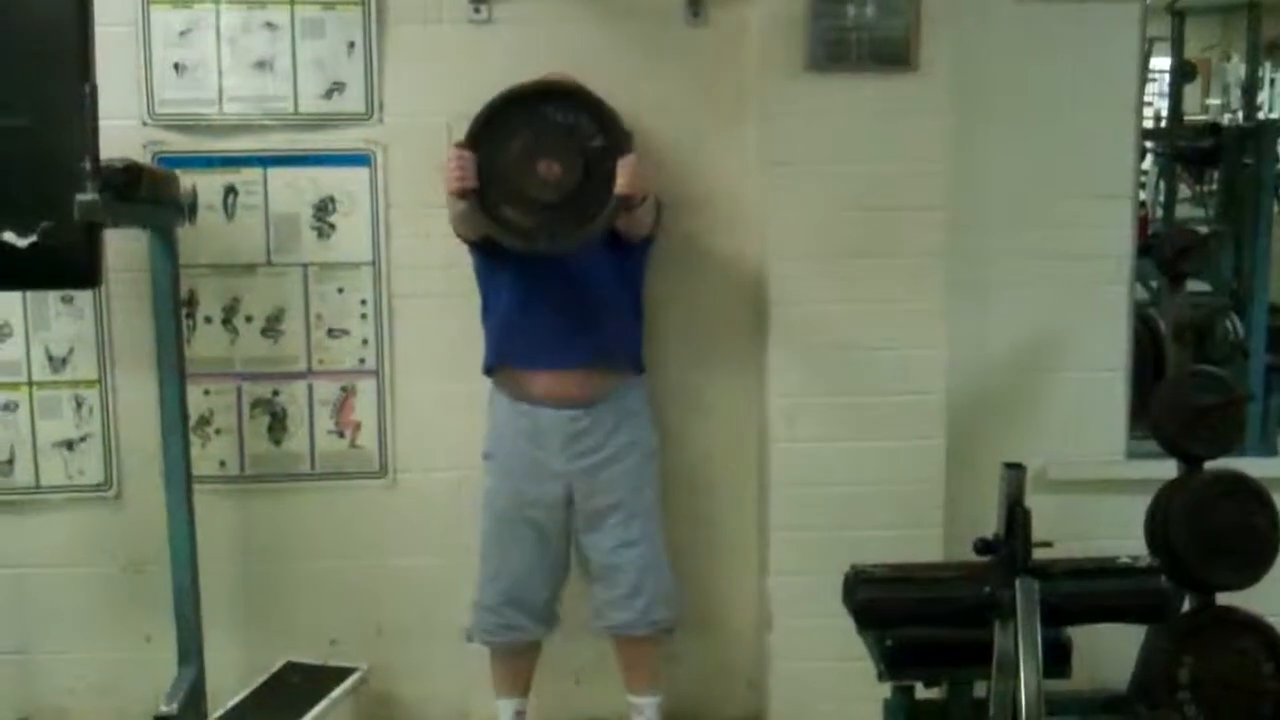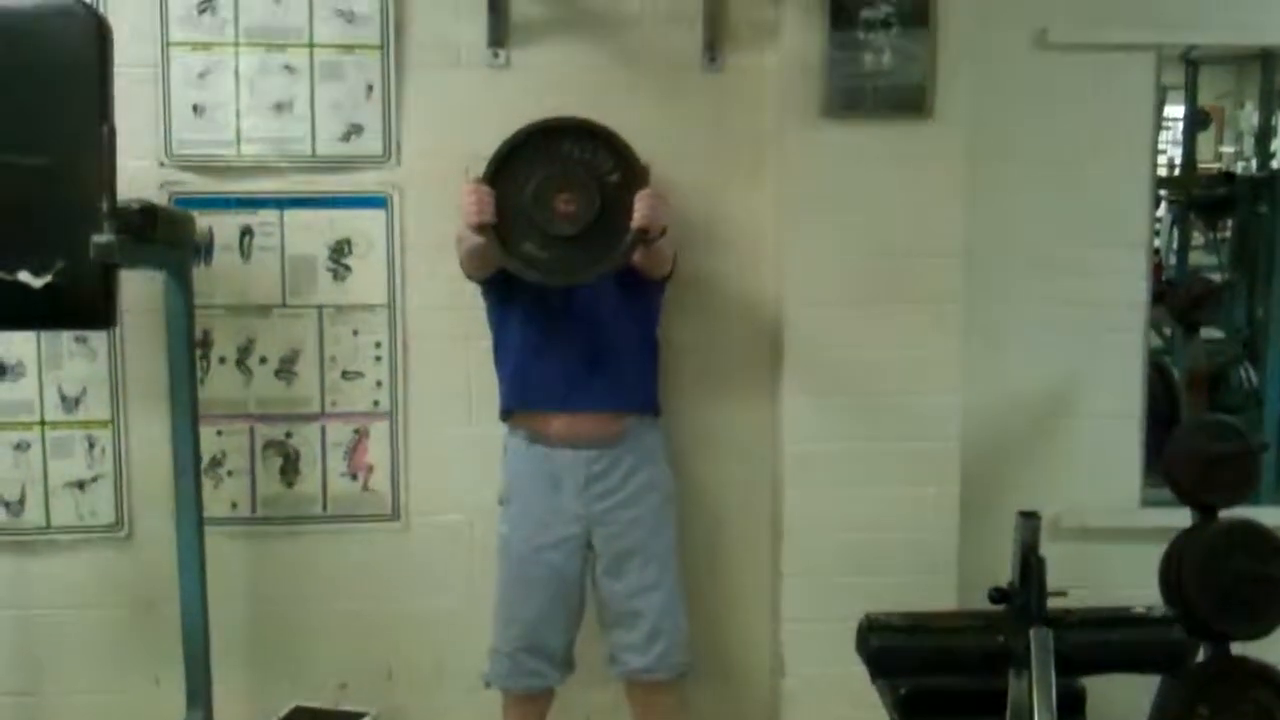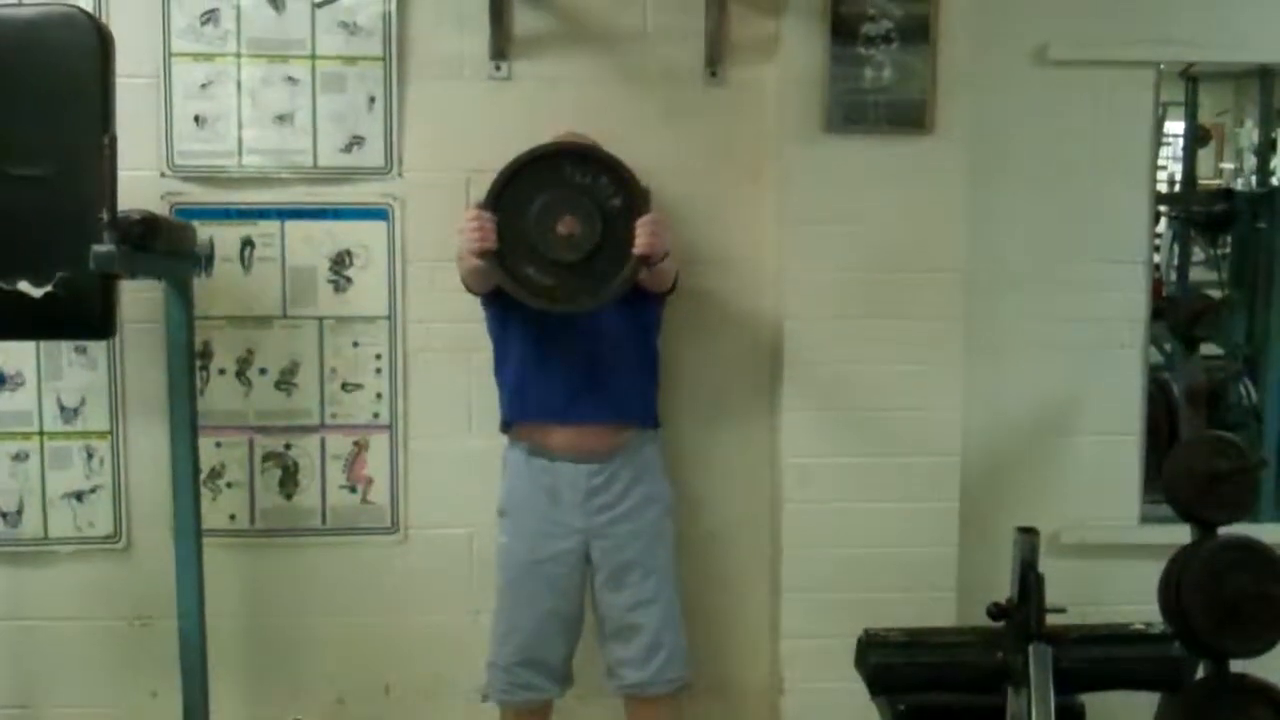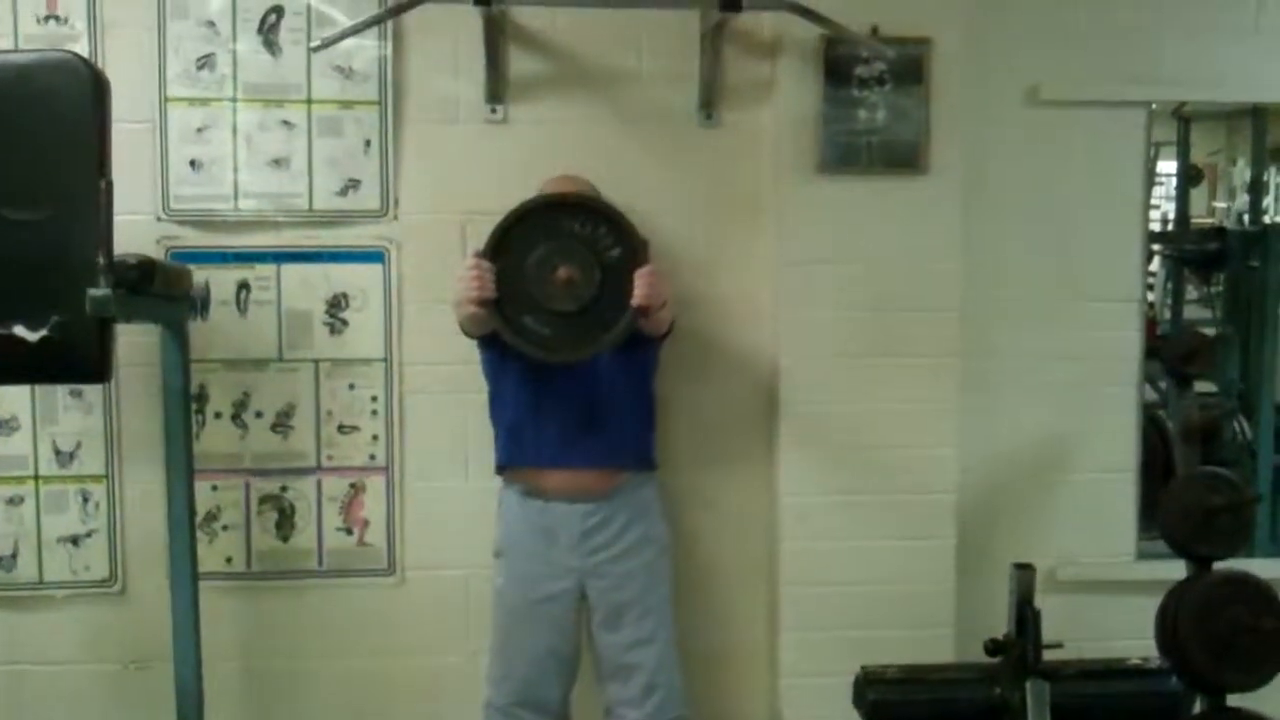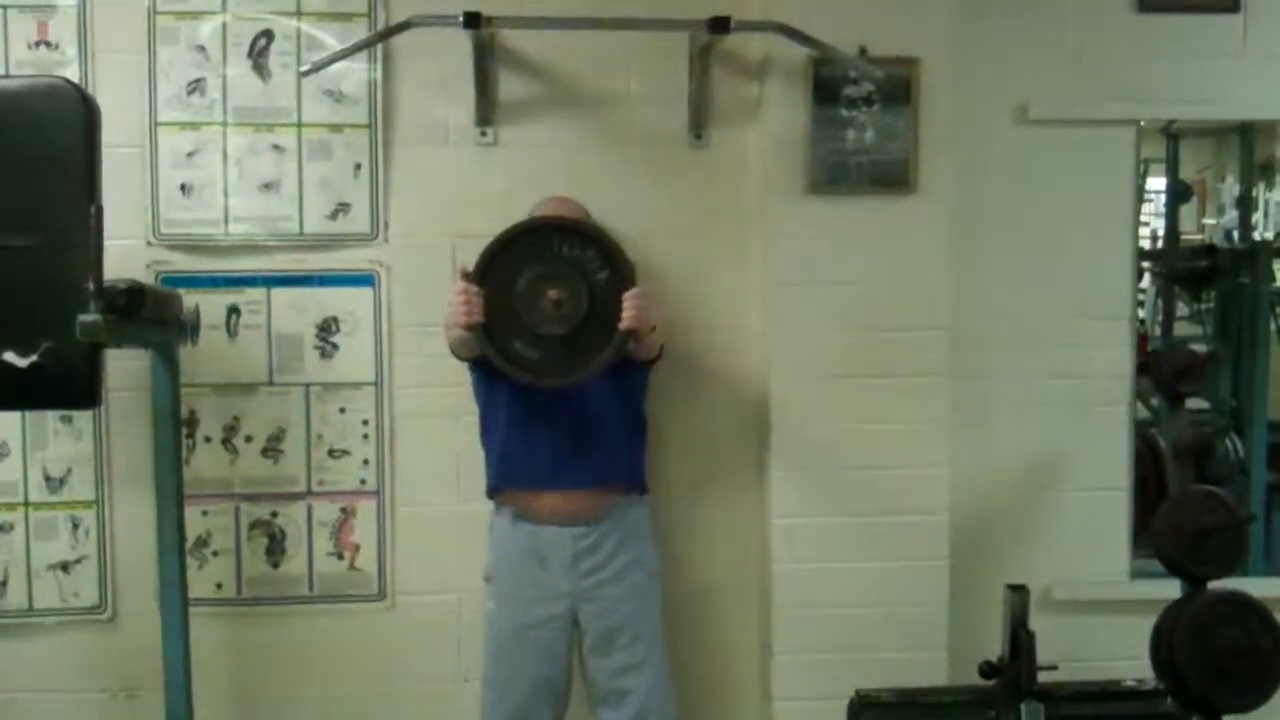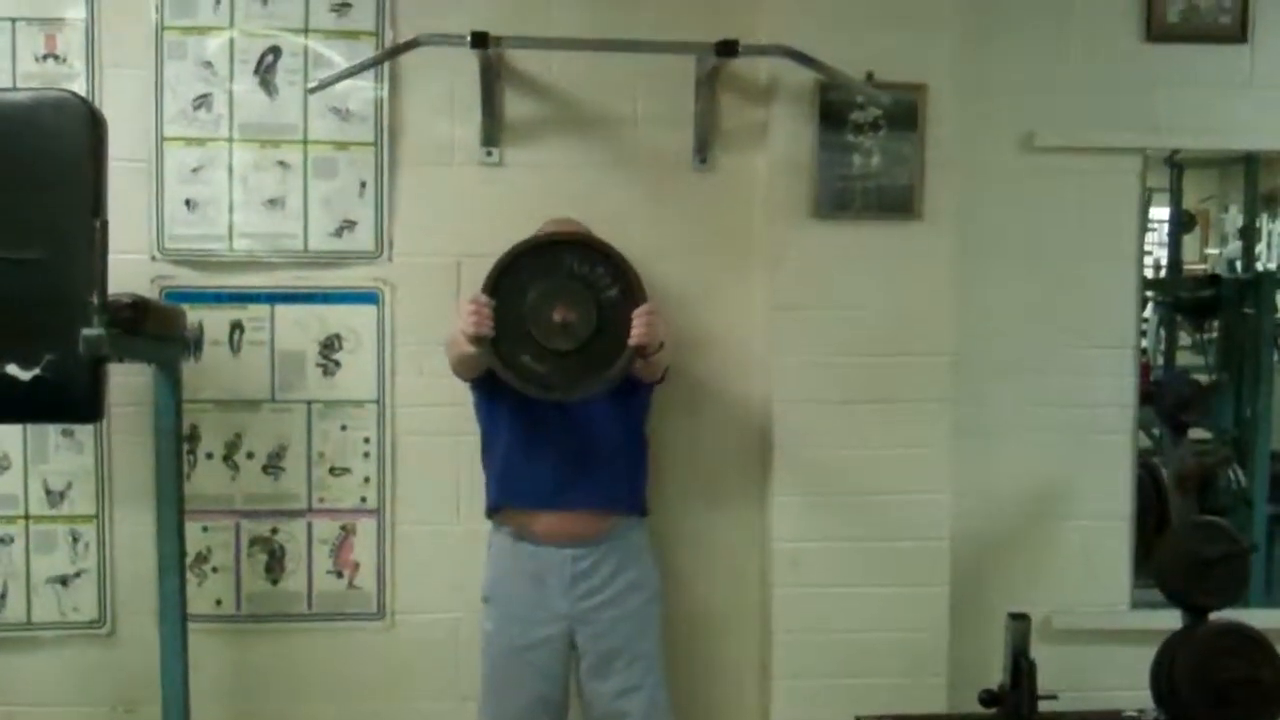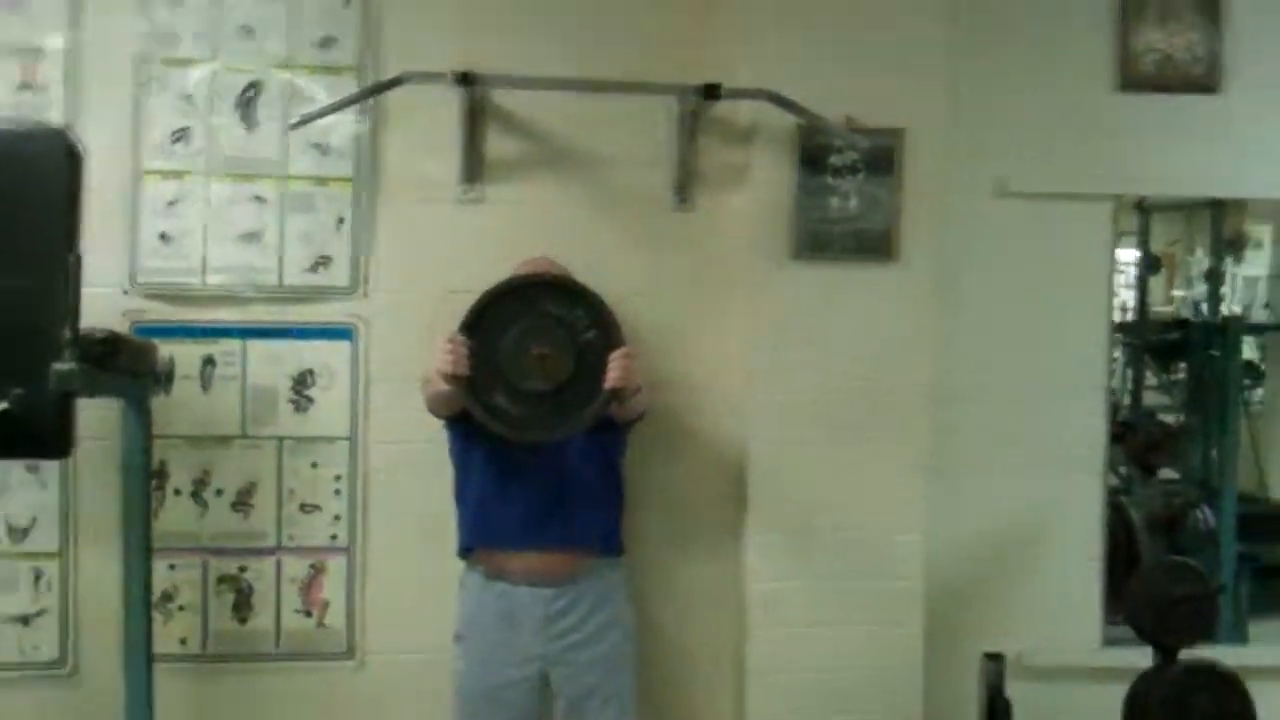
dt=0.7s
person 1, frame 1
left shoulder: (614, 201)
left elbow: (639, 221)
right elbow: (468, 223)
left wrist: (633, 192)
right wrist: (461, 195)
left hip: (614, 417)
right hip: (522, 420)
left knee: (635, 583)
right knee: (510, 588)
person 1, frame 2
left shoulder: (629, 250)
left elbow: (659, 263)
right elbow: (476, 262)
left wrist: (655, 234)
right wrist: (474, 231)
left hip: (629, 458)
right hip: (537, 461)
left knee: (650, 629)
right knee: (526, 633)
person 1, frame 3
left shoulder: (631, 263)
left elbow: (661, 280)
right elbow: (479, 279)
left wrist: (658, 255)
right wrist: (473, 256)
left hip: (629, 472)
right hip: (536, 475)
left knee: (650, 650)
right knee: (524, 651)
person 1, frame 4
left shoulder: (624, 297)
left elbow: (657, 323)
right elbow: (477, 322)
left wrist: (656, 305)
right wrist: (469, 302)
left hip: (625, 511)
right hip: (532, 515)
person 1, frame 5
left shoulder: (614, 320)
left elbow: (647, 347)
right elbow: (466, 345)
left wrist: (644, 328)
right wrist: (460, 323)
left hip: (615, 535)
right hip: (523, 539)
person 1, frame 6
left shoulder: (619, 340)
left elbow: (651, 368)
right elbow: (465, 363)
left wrist: (653, 347)
right wrist: (466, 339)
left hip: (615, 557)
right hip: (522, 559)
person 1, frame 7
left shoulder: (595, 384)
left elbow: (628, 410)
right elbow: (440, 403)
left wrist: (629, 391)
right wrist: (442, 381)
left hip: (590, 596)
right hip: (495, 598)
